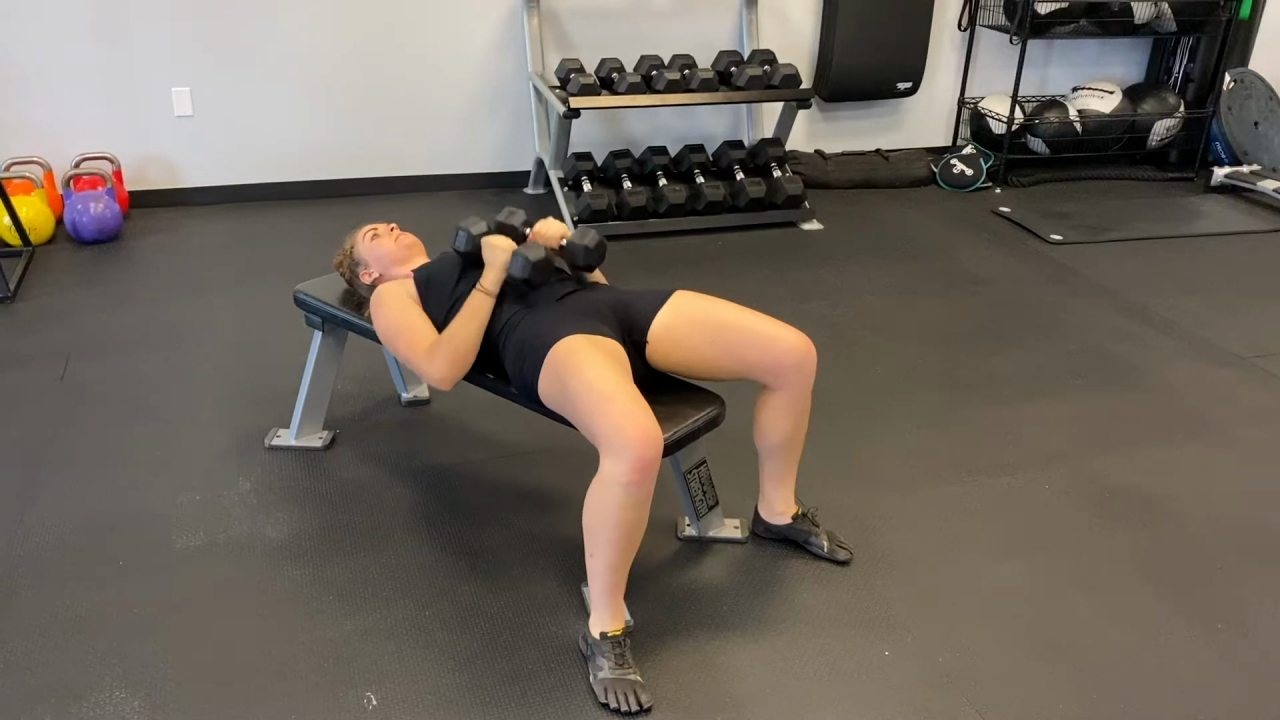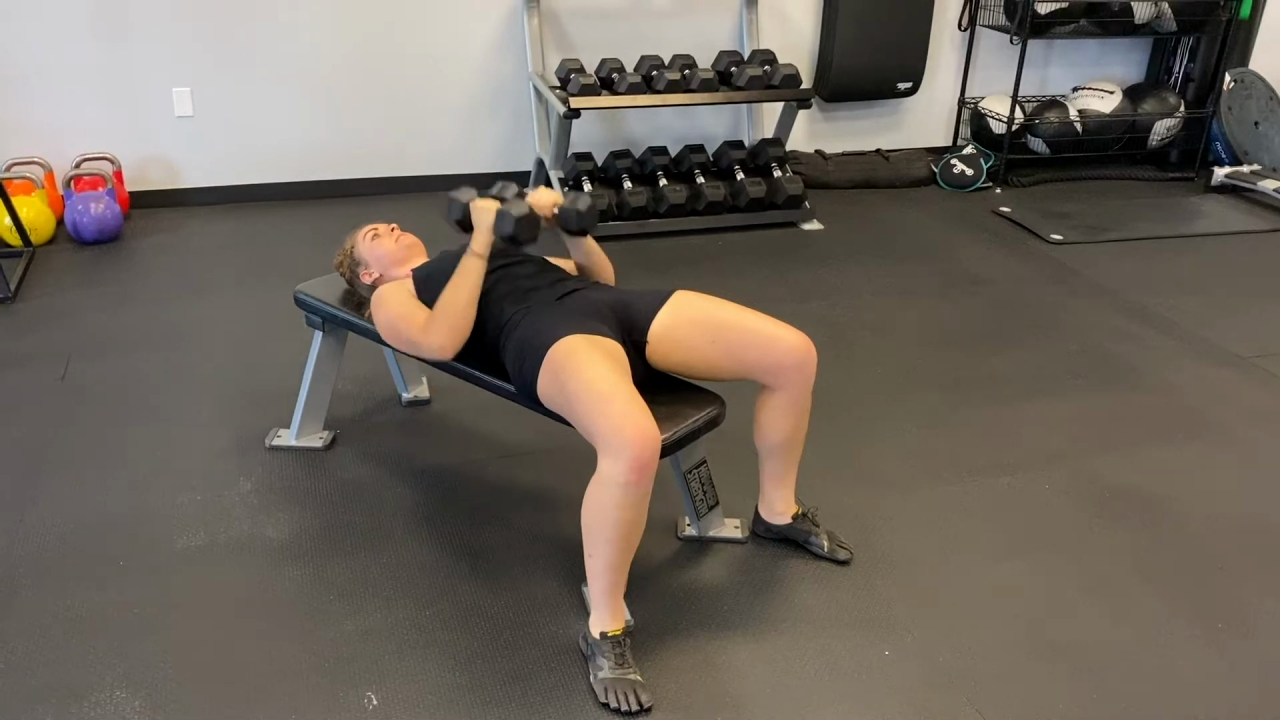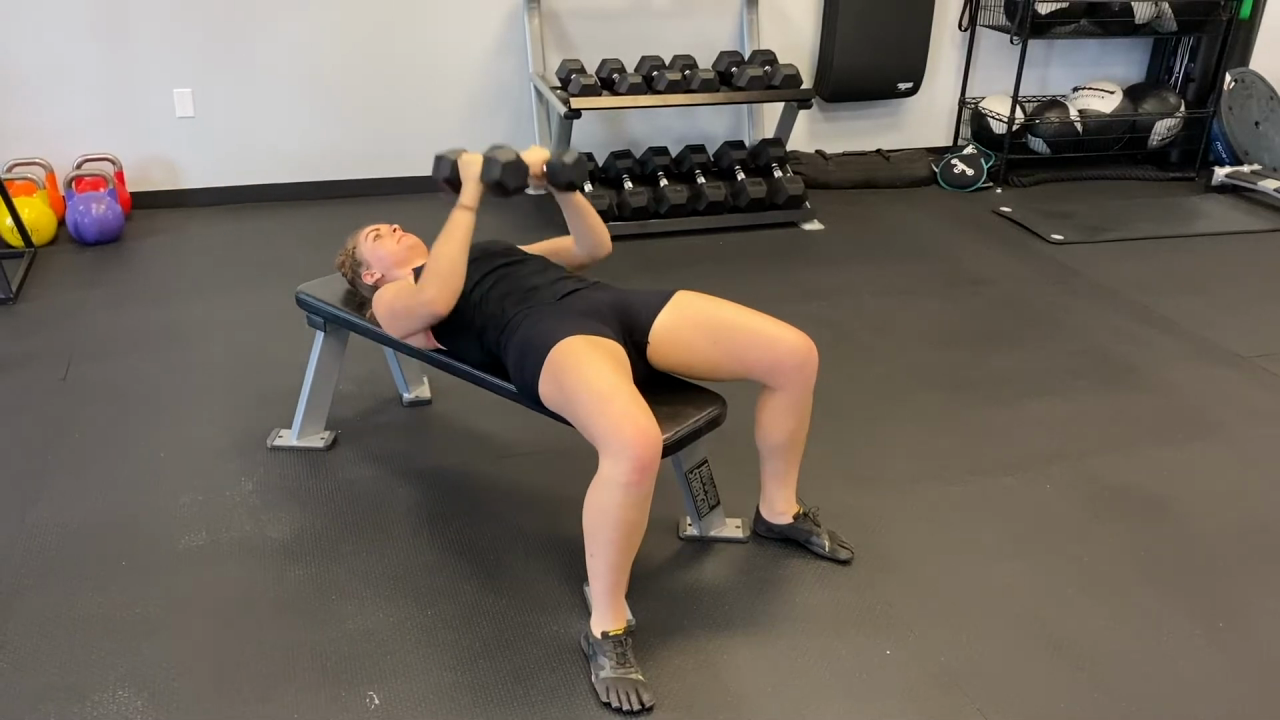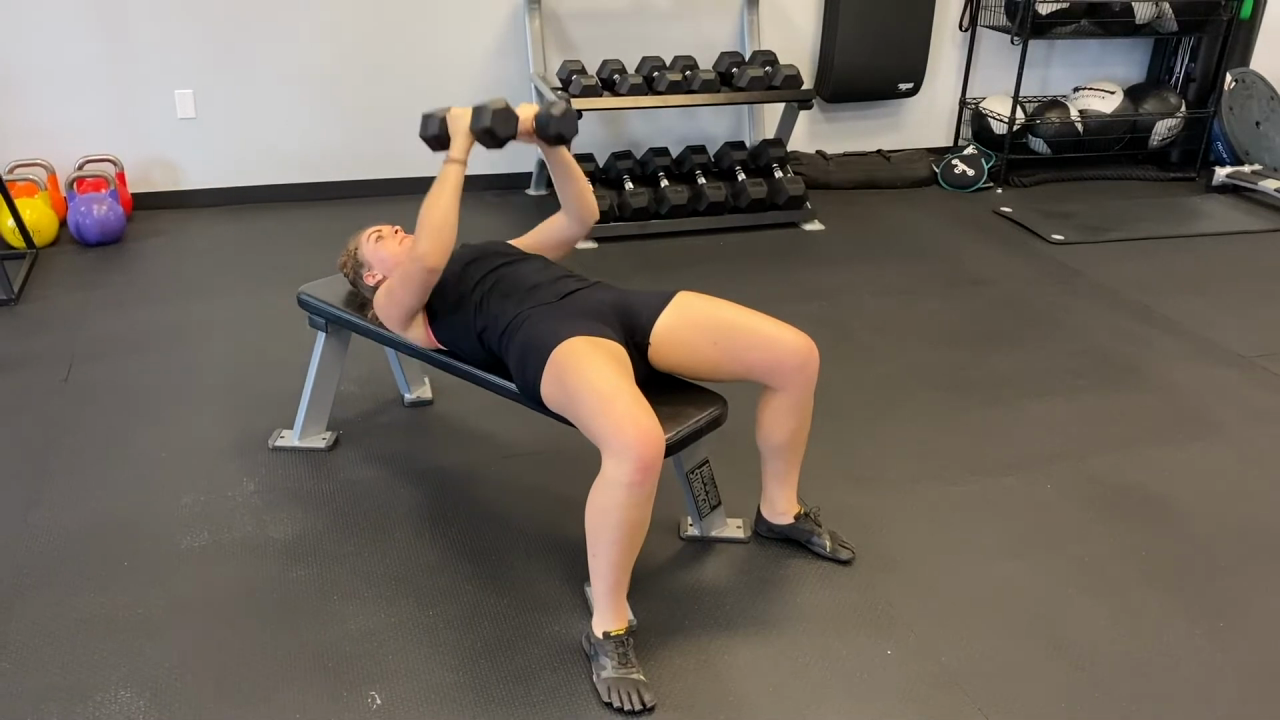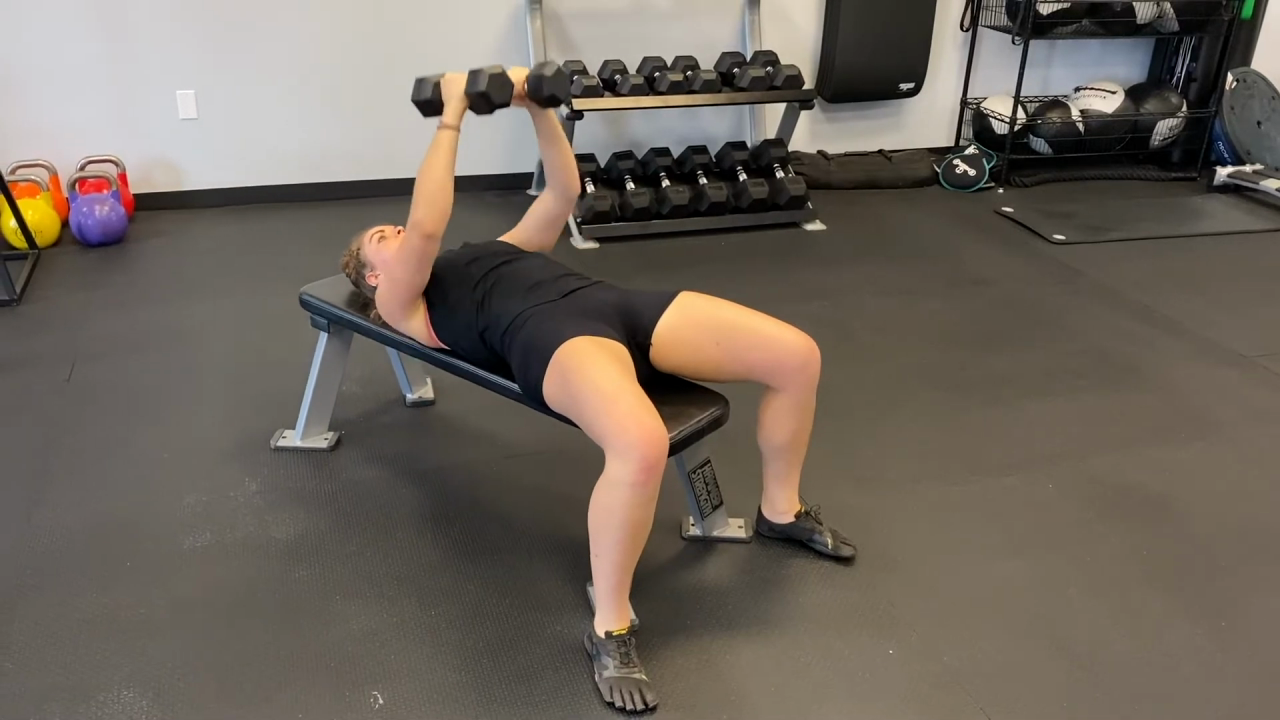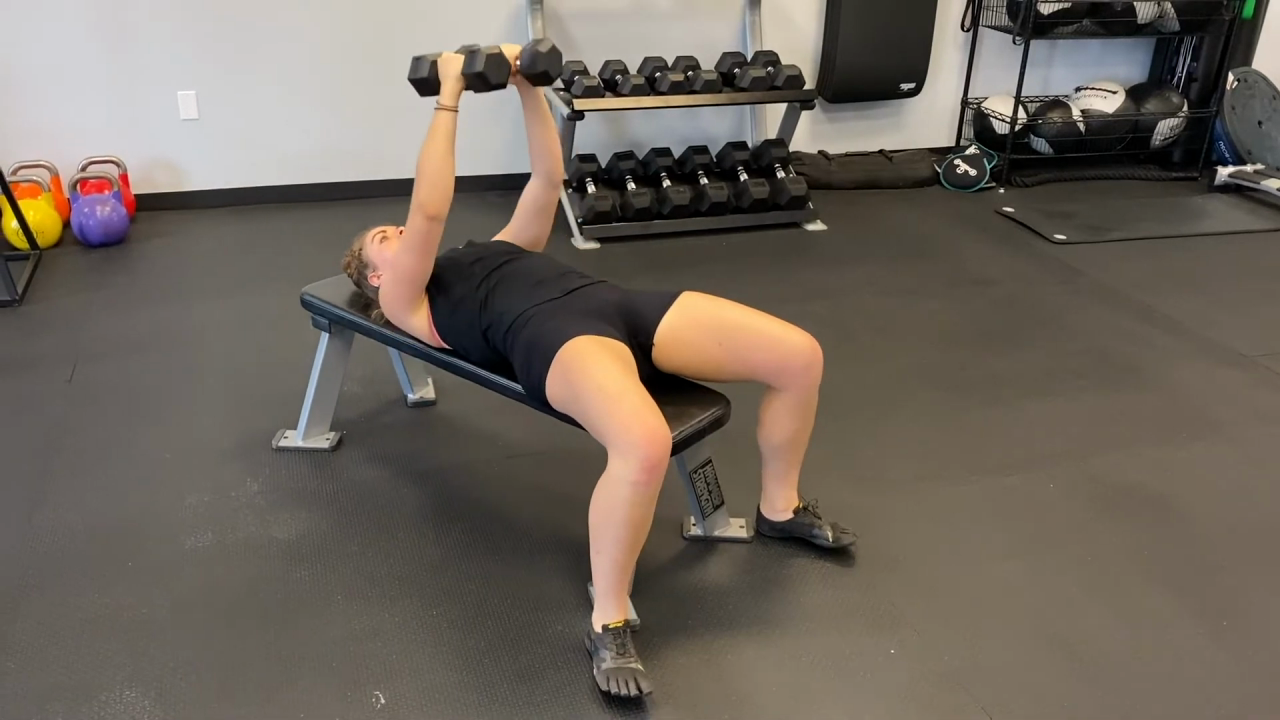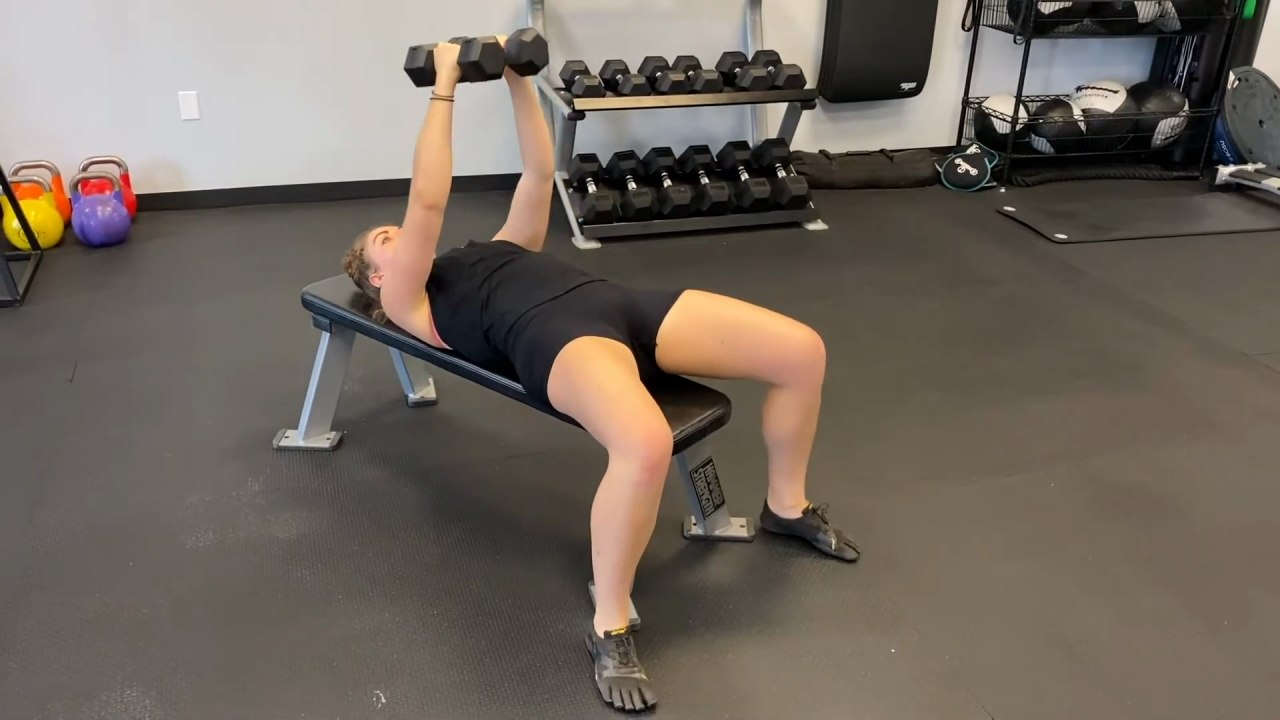
dt=0.2s
person 1, frame 1
left shoulder: (478, 252)
right shoulder: (393, 297)
left elbow: (596, 288)
right elbow: (444, 369)
left wrist: (569, 245)
right wrist: (491, 277)
left hip: (608, 304)
right hip: (543, 331)
left knee: (793, 354)
right knee: (635, 444)
left ankle: (777, 512)
right ankle: (604, 629)
person 1, frame 2
left shoulder: (494, 255)
right shoulder: (393, 300)
left elbow: (600, 274)
right elbow: (442, 340)
right wrist: (480, 241)
left hip: (607, 304)
right hip: (543, 331)
left knee: (793, 354)
right knee: (633, 444)
left ankle: (778, 511)
right ankle: (604, 629)
person 1, frame 3
left shoulder: (497, 251)
right shoulder: (394, 307)
left elbow: (594, 246)
right elbow: (435, 300)
left wrist: (559, 183)
right wrist: (468, 197)
left hip: (607, 301)
right hip: (544, 332)
left knee: (794, 354)
right knee: (635, 445)
left ankle: (778, 511)
right ankle: (606, 629)
person 1, frame 4
left shoulder: (499, 250)
right shoulder: (398, 306)
left elbow: (581, 215)
right elbow: (429, 257)
left wrist: (548, 143)
right wrist: (457, 152)
left hip: (609, 301)
right hip: (546, 333)
left knee: (795, 357)
right knee: (638, 446)
left ankle: (779, 512)
right ankle: (607, 628)
person 1, frame 5
left shoulder: (497, 250)
right shoulder: (402, 303)
left elbow: (564, 192)
right elbow: (426, 226)
left wrist: (538, 109)
right wrist: (451, 118)
left hip: (613, 302)
right hip: (548, 333)
left knee: (797, 356)
right knee: (641, 445)
left ankle: (781, 509)
right ankle: (609, 630)
person 1, frame 6
left shoulder: (496, 251)
right shoulder: (406, 302)
left elbow: (548, 179)
right elbow: (430, 209)
left wrist: (527, 87)
right wrist: (448, 98)
left hip: (618, 304)
right hip: (552, 334)
left knee: (800, 356)
right knee: (645, 446)
left ankle: (780, 507)
right ankle: (608, 624)
person 1, frame 7
left shoulder: (494, 250)
right shoulder: (407, 301)
left elbow: (540, 173)
right elbow: (428, 200)
left wrist: (517, 79)
right wrist: (444, 88)
left hip: (619, 304)
right hip: (553, 334)
left knee: (802, 352)
right knee: (645, 447)
left ankle: (787, 506)
right ankle: (608, 628)
